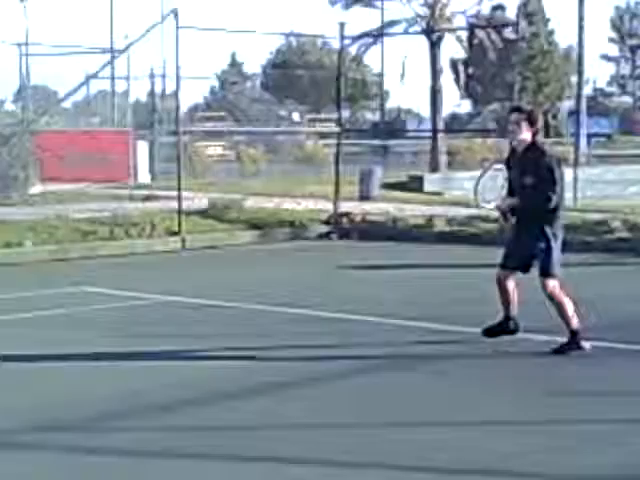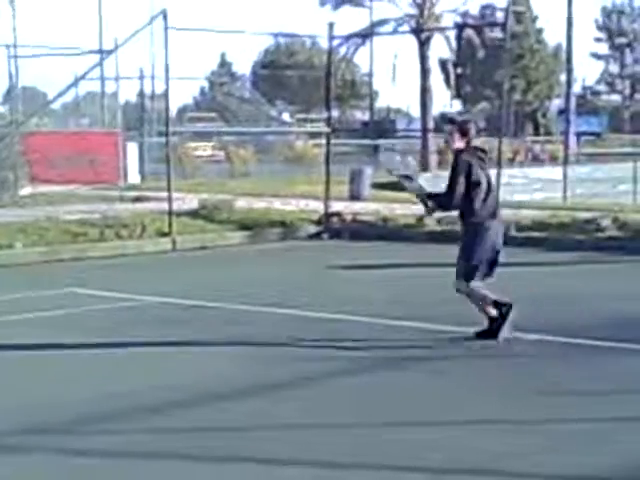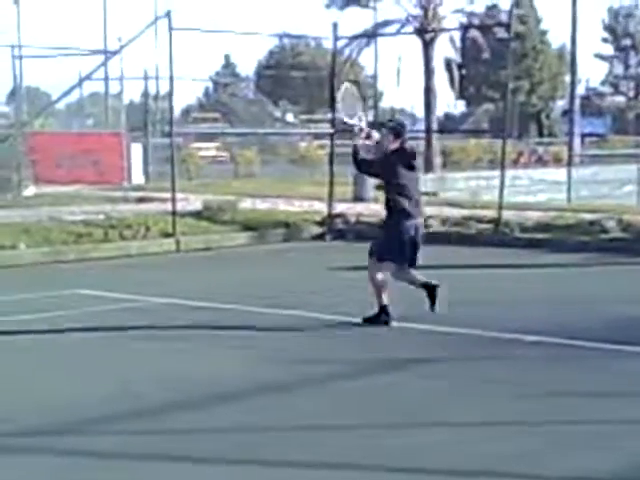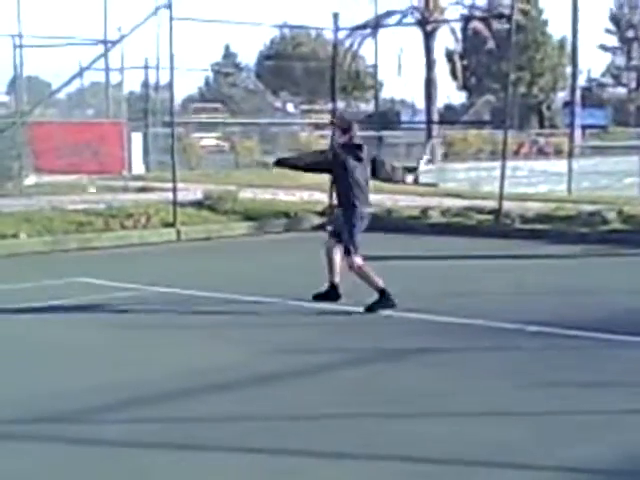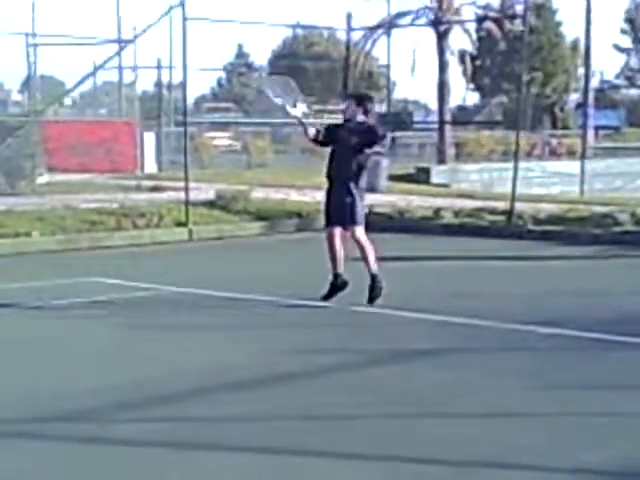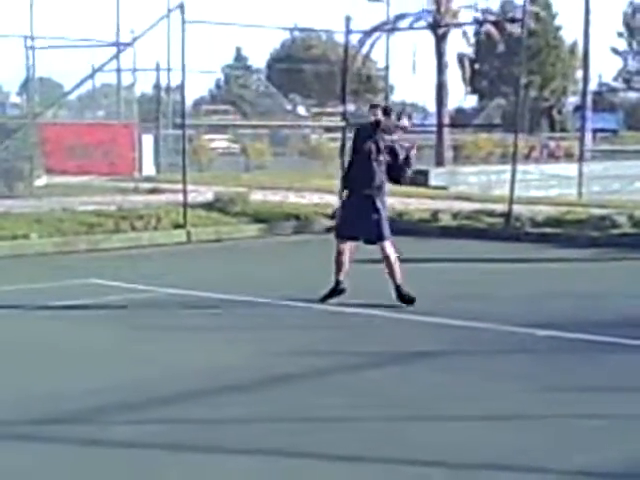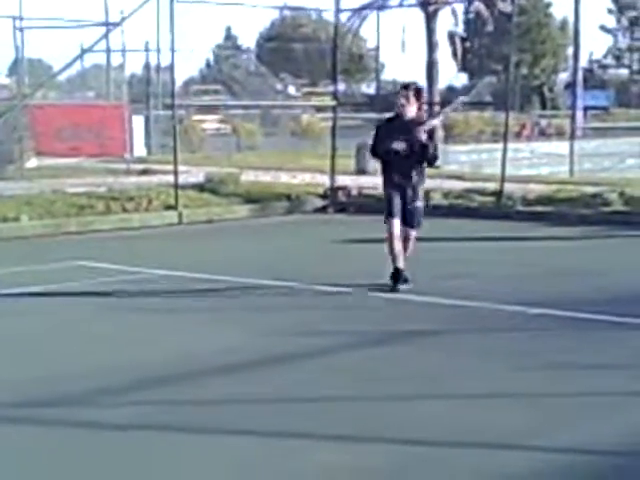
dt=0.4s
person 1, frame 1
left shoulder: (544, 159)
right shoulder: (512, 157)
left elbow: (553, 198)
left wrist: (517, 202)
right wrist: (509, 208)
left hip: (545, 229)
right hip: (522, 228)
left knee: (550, 286)
right knee: (503, 276)
left ankle: (577, 337)
right ankle: (509, 321)
person 1, frame 2
left shoulder: (464, 161)
right shoulder: (473, 160)
left elbow: (453, 200)
right elbow: (457, 197)
left wrist: (426, 196)
right wrist: (423, 191)
left hip: (479, 230)
right hip: (491, 227)
left knee: (463, 285)
right knee: (471, 284)
left ankle: (500, 306)
right ankle: (493, 323)
person 1, frame 3
left shoulder: (389, 161)
right shoulder: (410, 157)
left elbow: (363, 166)
left wrist: (357, 146)
right wrist: (374, 143)
left hip: (397, 224)
right hip: (415, 224)
left knee: (375, 265)
right knee: (404, 273)
left ankle: (383, 313)
right ankle: (427, 286)
person 1, frame 4
left shoulder: (339, 152)
right shoulder: (361, 152)
left elbow: (311, 164)
left wrist: (275, 162)
left hip: (354, 213)
right hip: (361, 210)
left knee: (353, 261)
right knee: (333, 244)
left ankle: (385, 296)
right ankle: (333, 289)
person 1, frame 5
left shoulder: (368, 128)
right shoulder: (341, 128)
left elbow: (379, 139)
right elbow: (323, 139)
right wrist: (311, 132)
left hip: (351, 187)
right hip: (334, 187)
left knee: (357, 234)
right knee: (333, 235)
left ankle: (375, 279)
right ankle: (338, 279)
person 1, frame 6
left shoulder: (392, 146)
right shoulder: (362, 134)
right elbow: (374, 126)
left wrist: (405, 157)
left hip: (375, 202)
right hip: (354, 199)
left knee: (386, 248)
right knee: (342, 246)
left ankle: (400, 290)
right ankle: (338, 285)
person 1, frame 7
left shoulder: (425, 127)
right shoulder: (386, 125)
left elbow: (432, 160)
right elbow: (375, 150)
left wrist: (425, 142)
right wrist: (392, 147)
left hip: (414, 187)
right hip: (392, 185)
left knee: (410, 235)
right knee: (394, 229)
left ankle: (398, 270)
right ankle: (400, 272)
